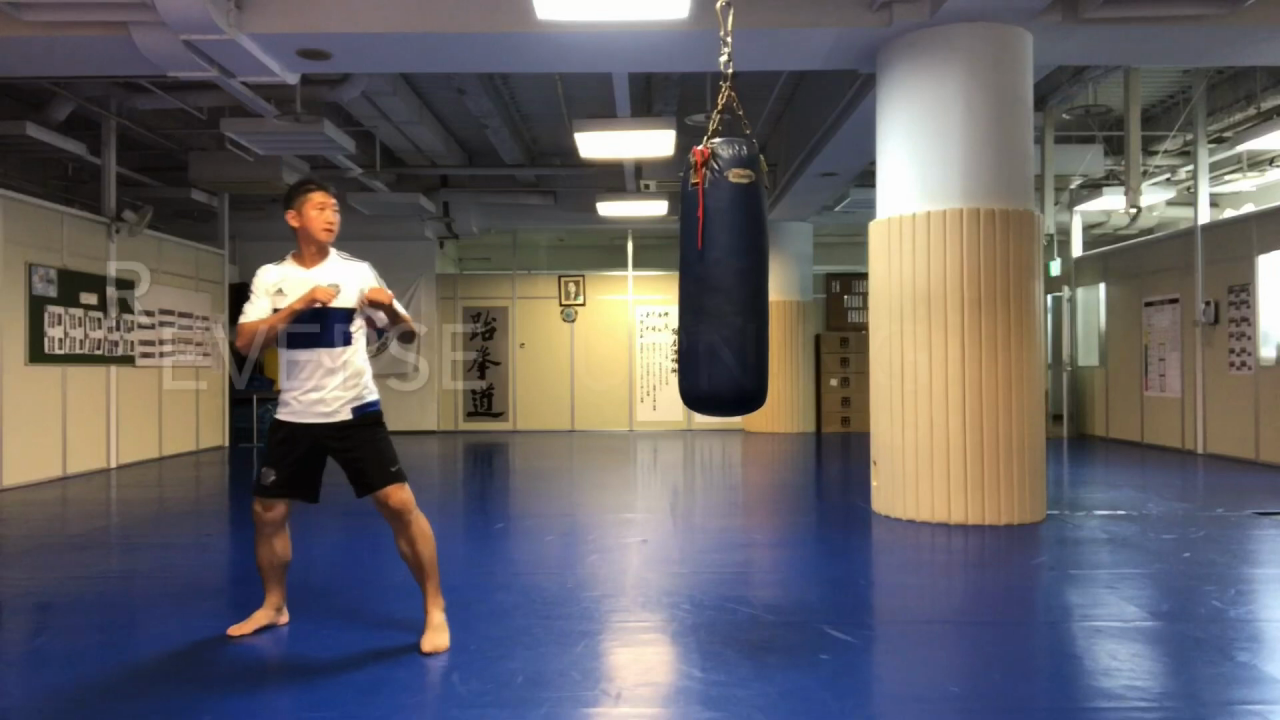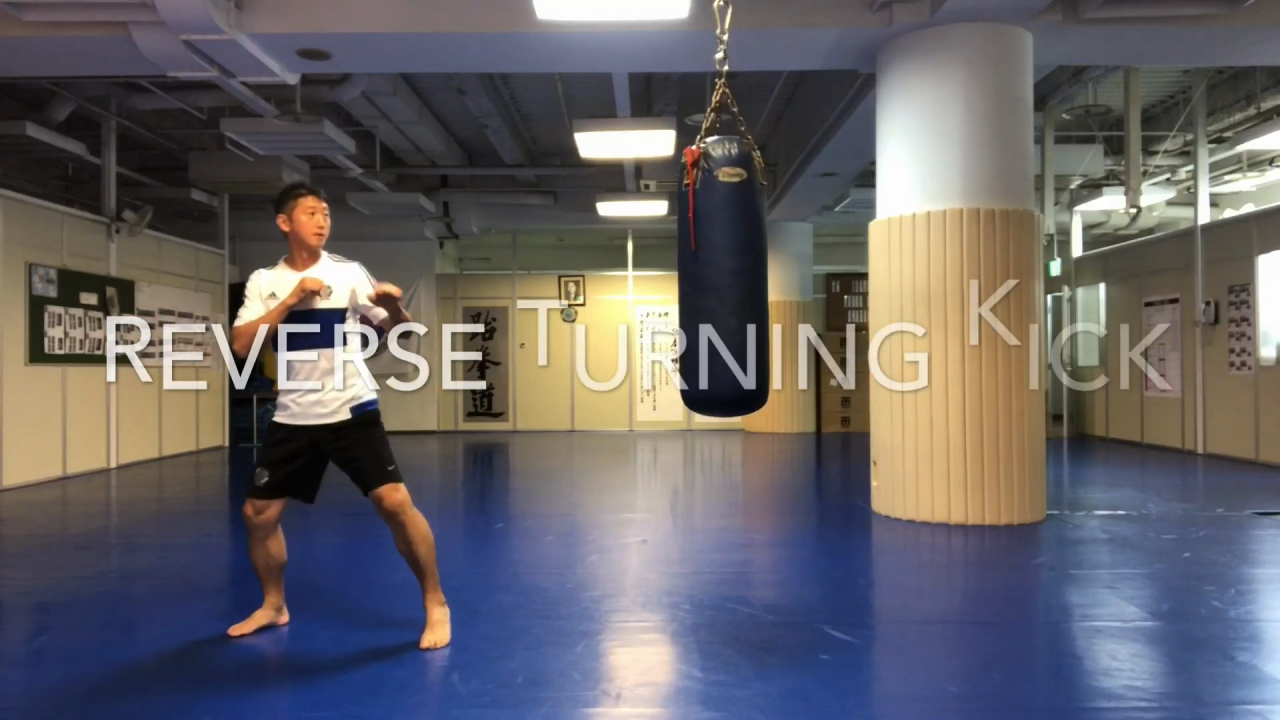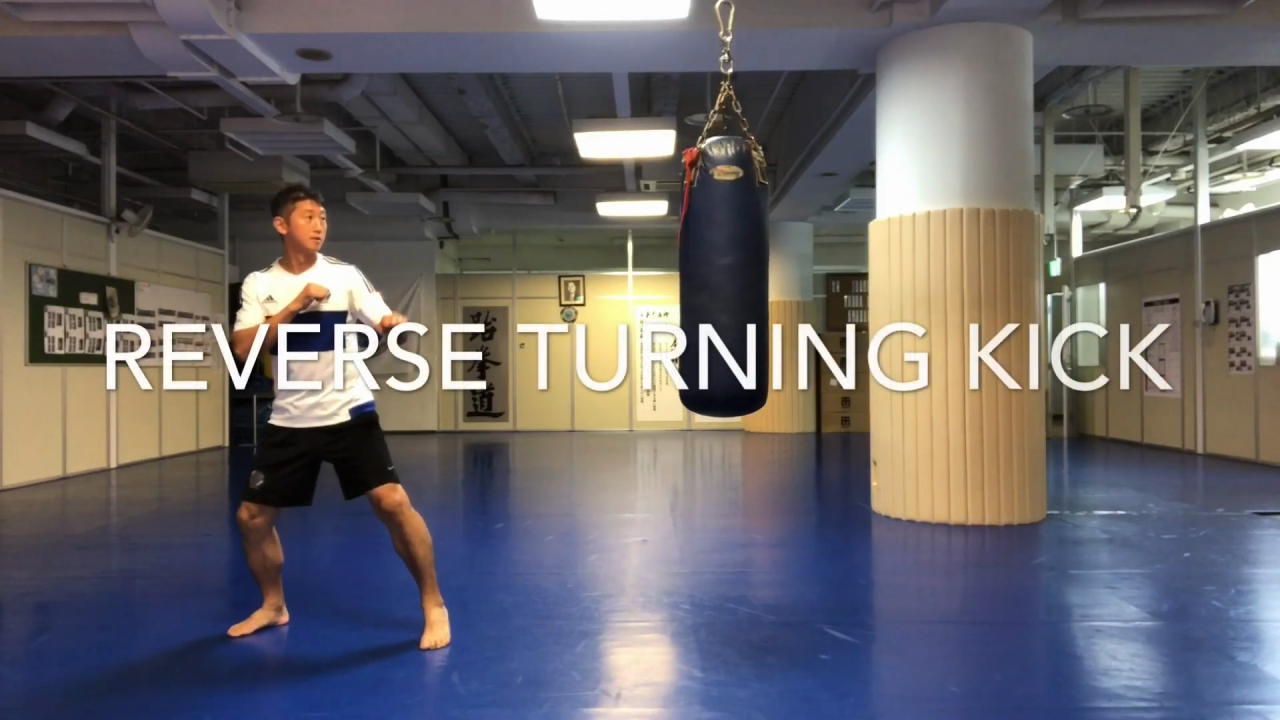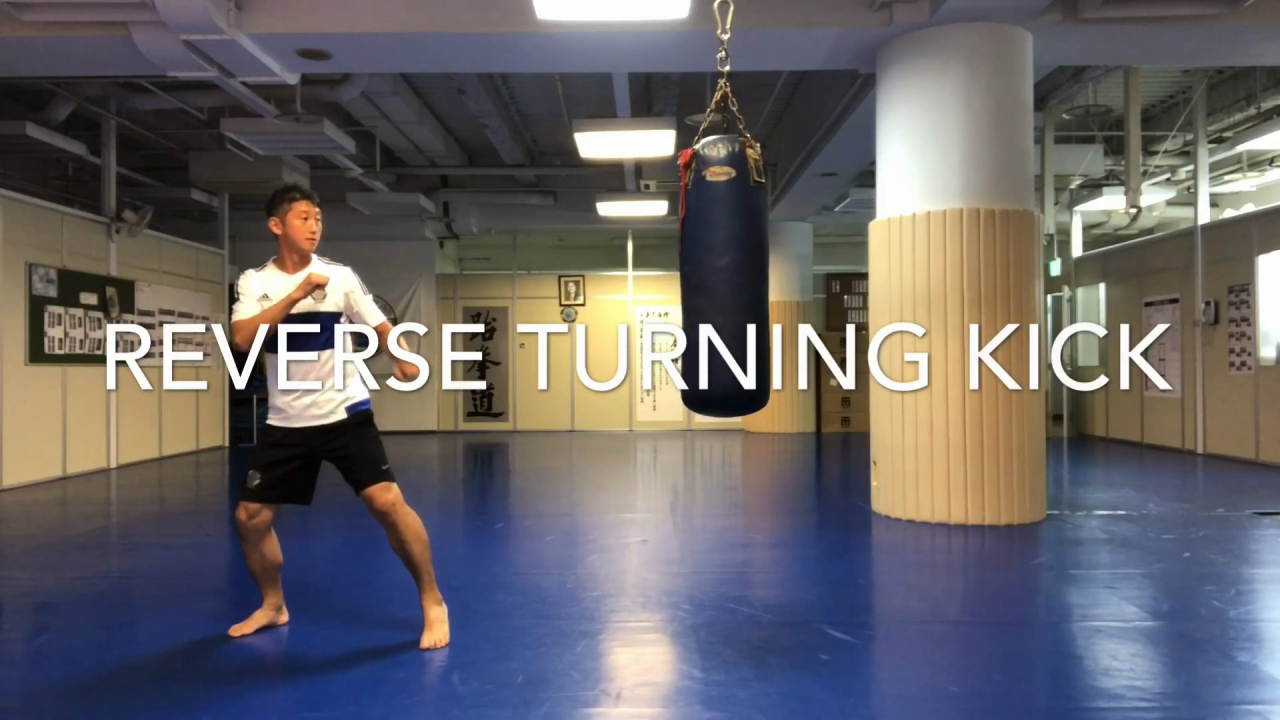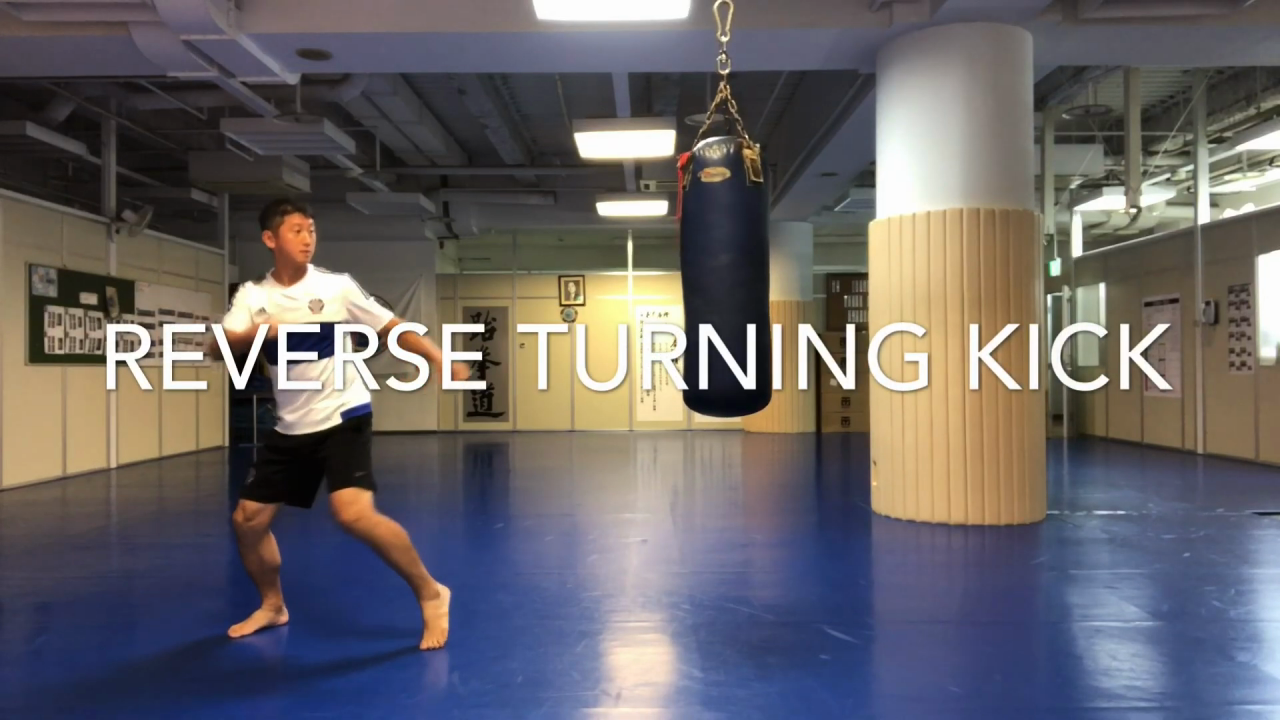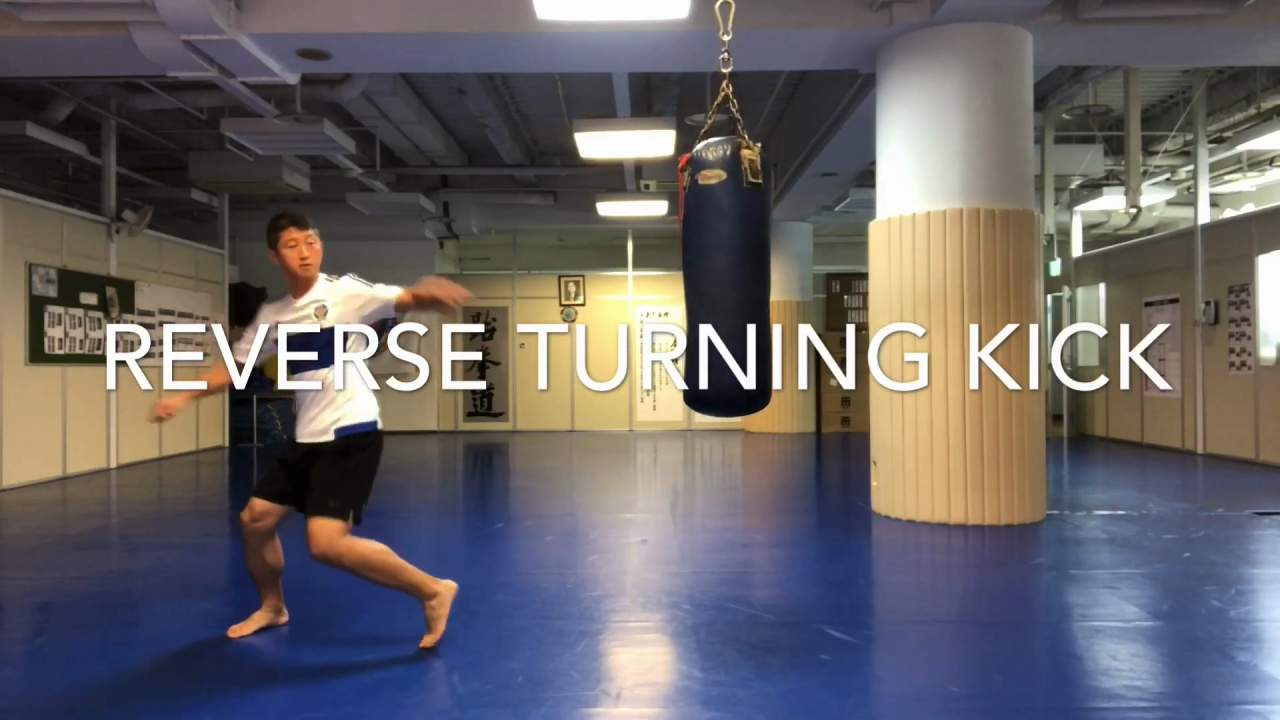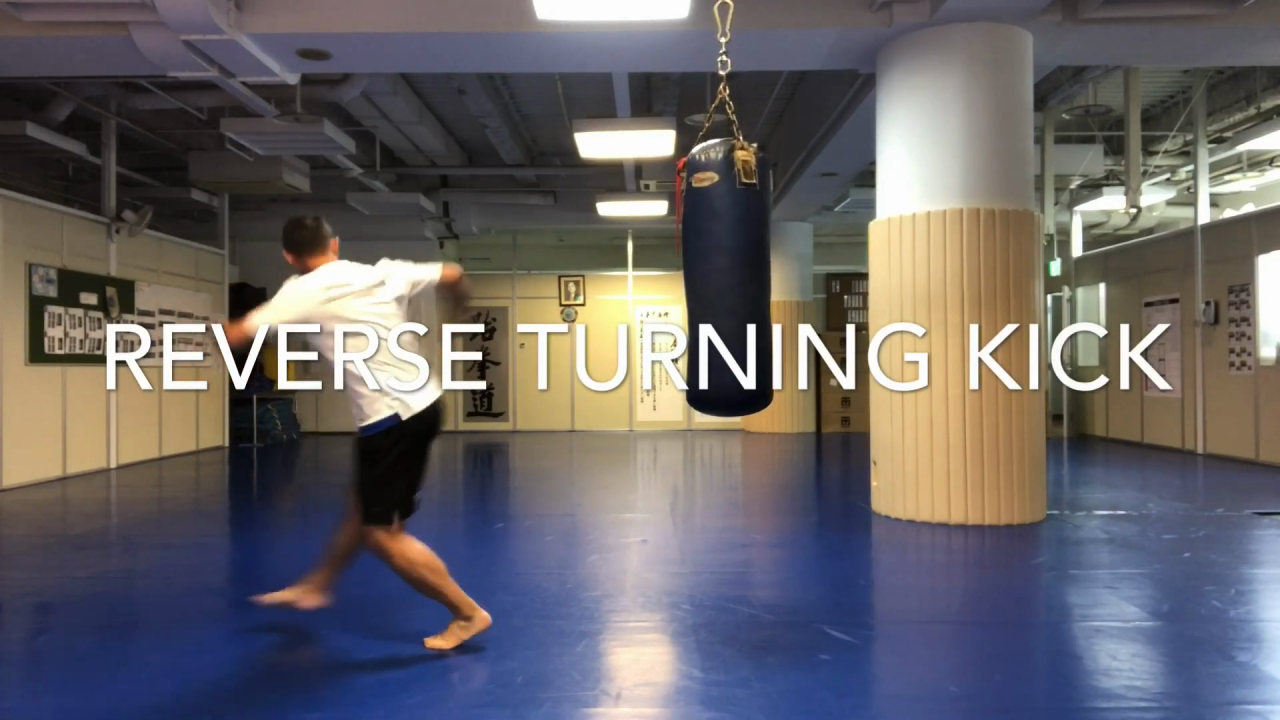
dt=0.7s
person 1, frame 1
left shoulder: (357, 271)
right shoulder: (270, 277)
left elbow: (407, 334)
right elbow: (245, 343)
left wrist: (390, 309)
right wrist: (299, 304)
left hip: (354, 411)
right hip: (295, 416)
left knee: (398, 503)
right knee: (267, 512)
left ankle: (434, 609)
right ankle: (274, 605)
person 1, frame 2
left shoulder: (348, 272)
right shoulder: (264, 281)
left elbow: (396, 328)
right elbow: (241, 345)
left wrist: (395, 305)
right wrist: (292, 299)
left hip: (351, 411)
right hip: (293, 418)
left knee: (394, 503)
right knee: (258, 512)
left ankle: (436, 605)
right ankle: (274, 606)
person 1, frame 3
left shoulder: (345, 275)
right shoulder: (259, 283)
left elbow: (384, 324)
right elbow: (243, 349)
left wrist: (395, 324)
right wrist: (295, 305)
left hip: (349, 413)
right hip: (289, 421)
left knee: (392, 502)
right knee: (251, 516)
left ankle: (433, 605)
right ankle: (273, 605)
person 1, frame 4
left shoulder: (340, 276)
right shoulder: (254, 282)
left elbow: (380, 326)
right elbow: (243, 339)
left wrist: (405, 359)
right wrist: (298, 293)
left hip: (345, 412)
right hip: (285, 422)
left knee: (386, 501)
right knee: (250, 517)
left ankle: (432, 602)
right ankle: (273, 605)
person 1, frame 5
left shoulder: (337, 287)
right shoulder: (252, 295)
left elbow: (392, 327)
right elbow: (217, 347)
left wrist: (441, 361)
right wrist: (256, 334)
left hip: (343, 418)
right hip: (290, 429)
left knee: (354, 513)
right knee: (247, 519)
left ankle: (430, 595)
right ankle: (272, 605)
person 1, frame 6
left shoulder: (347, 291)
right shoulder: (271, 314)
left elbow: (411, 298)
right elbow: (235, 365)
left wrist: (430, 293)
right wrist: (185, 397)
left hip: (351, 434)
right hip: (305, 438)
left knee: (326, 541)
right knee: (255, 519)
left ankle: (432, 590)
right ankle: (271, 607)
person 1, frame 7
left shoulder: (304, 291)
right shoulder: (384, 271)
left elbow: (237, 335)
right elbow: (453, 274)
left wrist: (216, 330)
right wrist: (456, 306)
left hip: (391, 419)
right hip: (420, 405)
left knee: (385, 535)
right knee: (363, 506)
left ankle: (469, 615)
right ankle: (316, 585)
